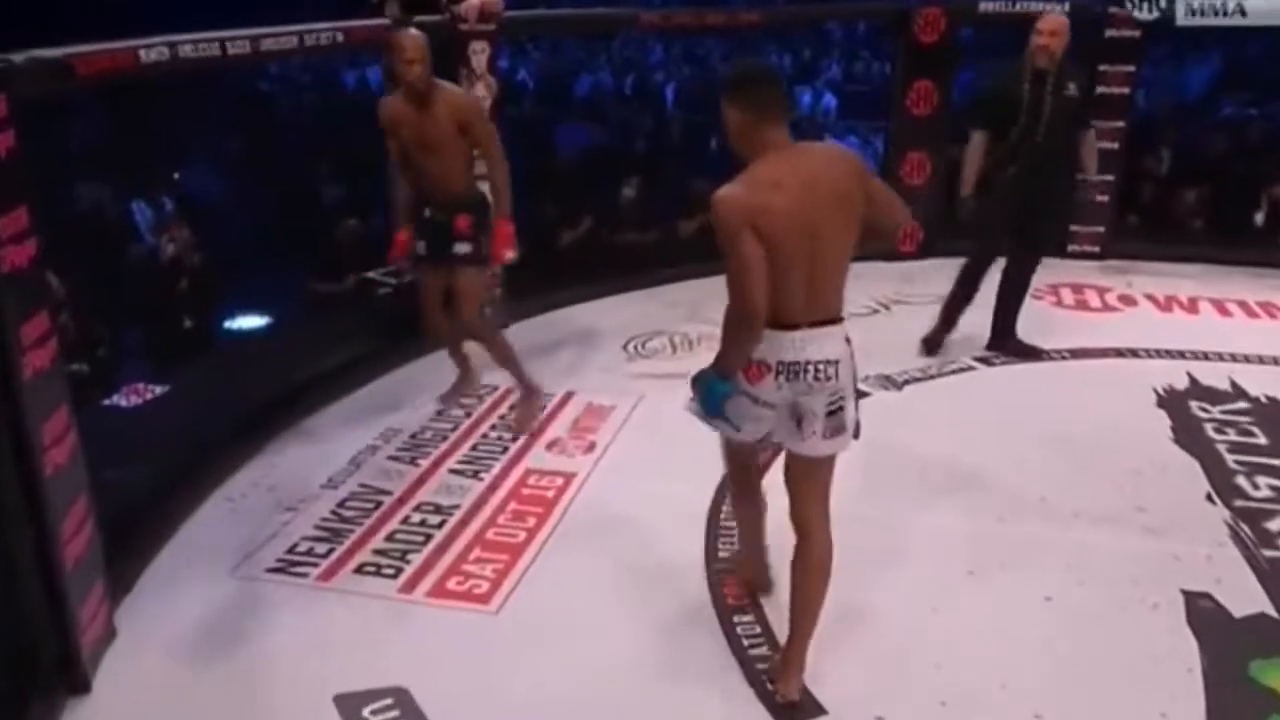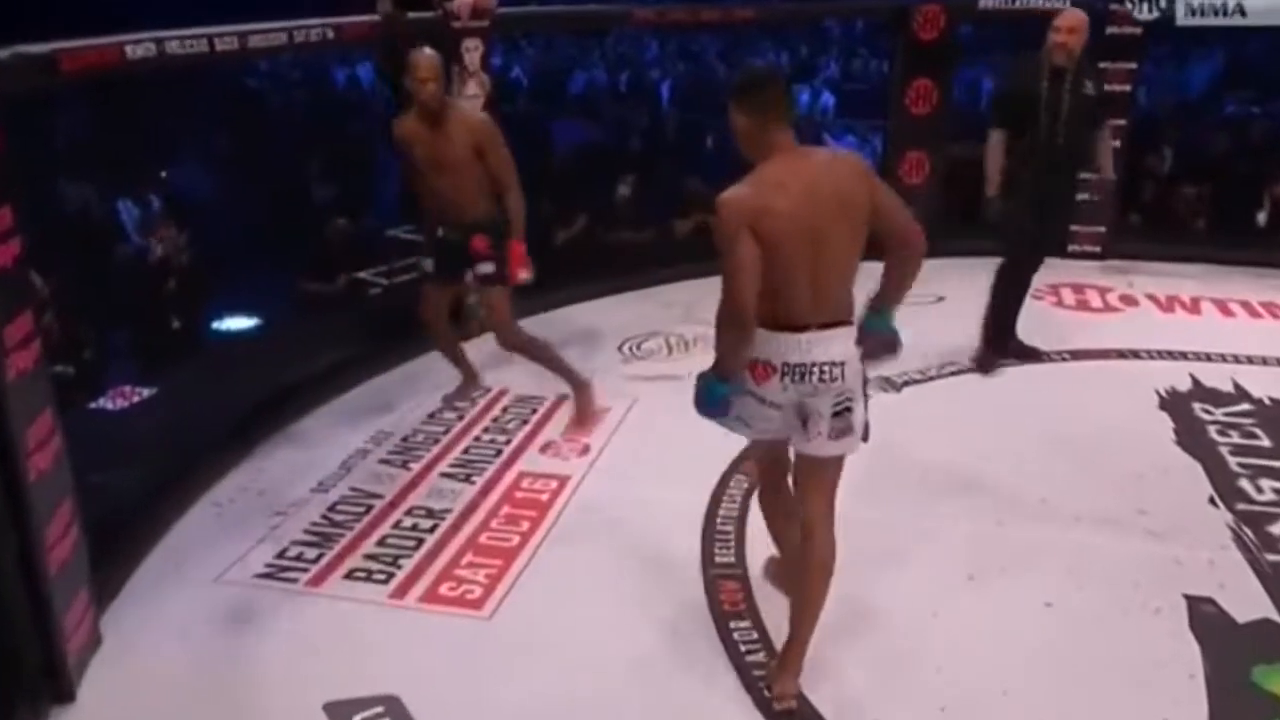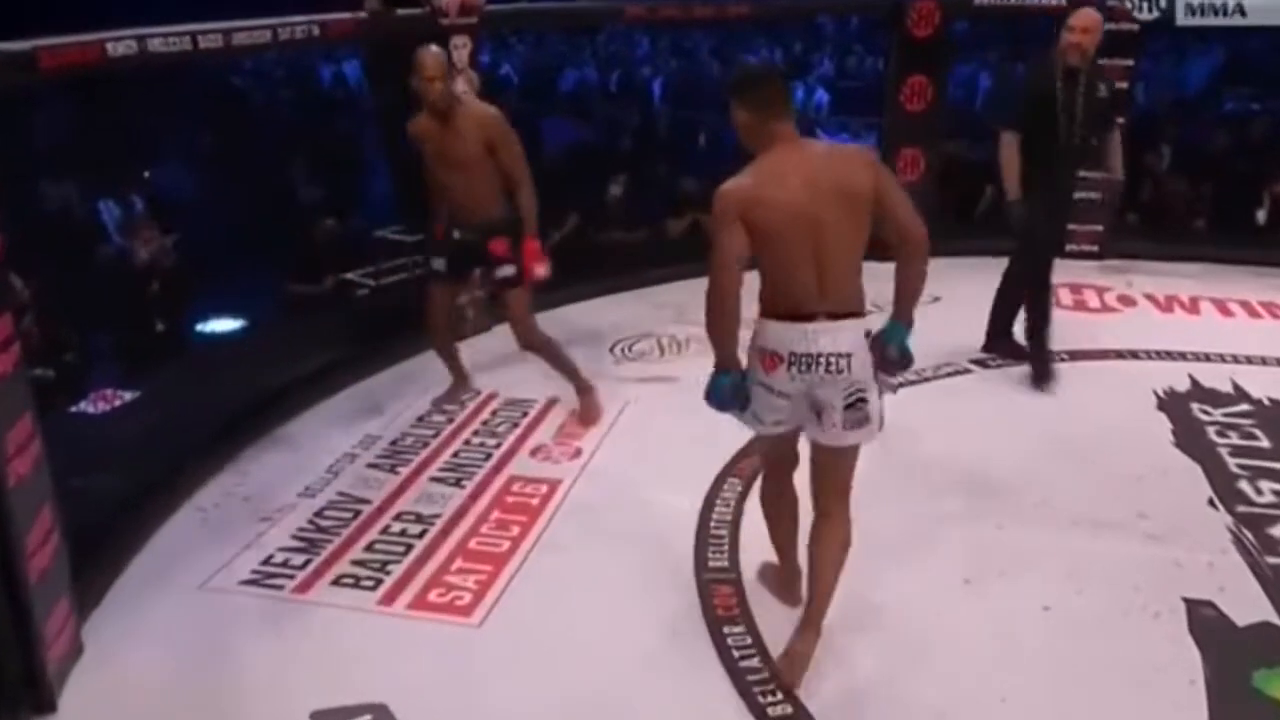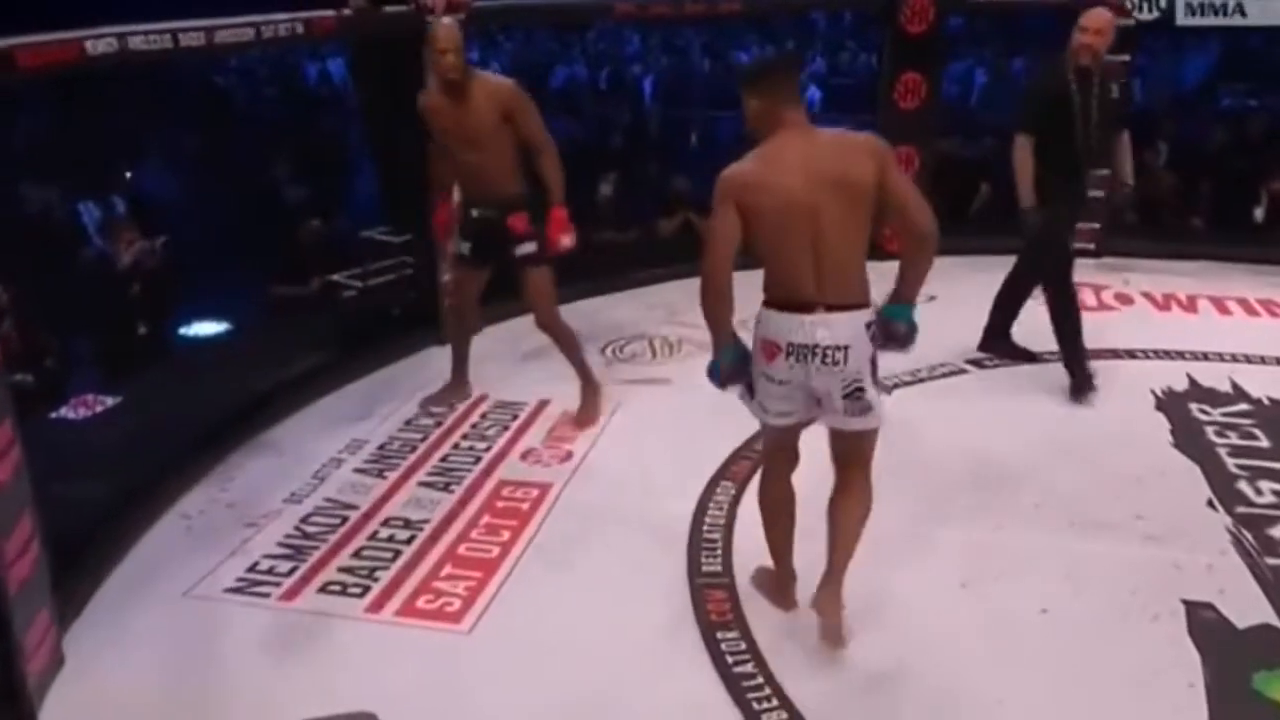
dt=0.1s
person 1, frame 1
left shoulder: (736, 201)
right shoulder: (842, 164)
left elbow: (751, 308)
right elbow: (901, 226)
left wrist: (719, 371)
left hip: (765, 354)
right hip: (828, 353)
left knee: (741, 468)
right knee: (811, 509)
left ankle: (756, 569)
right ankle: (792, 663)
person 1, frame 2
left shoulder: (740, 203)
right shoulder: (852, 170)
left elbow: (741, 309)
right elbow: (911, 245)
left wrist: (720, 373)
right wrist: (880, 313)
left hip: (772, 354)
right hip: (838, 353)
left knee: (772, 474)
right knee: (817, 509)
left ankle: (789, 568)
right ankle: (789, 666)
person 1, frame 3
left shoulder: (737, 194)
right shoulder: (858, 162)
left elbow: (724, 297)
right elbow: (915, 244)
left wrist: (725, 368)
right wrist: (899, 327)
left hip: (781, 343)
right hip: (849, 341)
left knee: (777, 468)
right knee: (832, 494)
left ankle: (788, 576)
right ankle: (807, 634)
person 1, frame 4
left shoulder: (739, 179)
right shoulder: (868, 151)
left elbow: (715, 279)
right elbow: (924, 232)
left wrist: (724, 347)
right wrist: (902, 304)
left hip: (782, 333)
right hip: (851, 331)
left knee: (778, 463)
right knee: (854, 470)
left ankle: (783, 580)
right ankle: (831, 586)
person 2, frame 1
left shoulder: (461, 103)
right shoulder: (389, 110)
left elbow: (497, 162)
right elbow: (400, 170)
left wrist: (504, 224)
right wrist: (402, 227)
left hip: (467, 213)
right hip: (430, 213)
left knee: (470, 318)
right knee: (430, 307)
left ankle: (527, 387)
right ankle: (466, 372)
person 2, frame 2
left shoulder: (477, 125)
right shoulder: (405, 130)
left elbow: (511, 186)
left wrist: (517, 247)
left hip: (483, 234)
right hip: (444, 232)
left knee: (507, 335)
right knee: (432, 318)
left ankle: (577, 384)
right ankle: (470, 377)
person 2, frame 3
left shoulder: (487, 120)
right shoulder: (418, 128)
left elbow: (522, 182)
left wrist: (533, 244)
left hip: (499, 234)
right hip: (455, 233)
left knee: (527, 337)
right knee: (436, 319)
left ankle: (584, 388)
right ankle: (461, 381)
person 2, frame 4
left shoulder: (503, 91)
right shoulder: (429, 104)
left elbow: (545, 149)
left wrist: (559, 212)
right wrist: (443, 209)
left hip: (516, 212)
right hip: (473, 212)
left knee: (546, 316)
right knee: (459, 305)
left ankle: (589, 385)
right ankle: (458, 380)
person 3, frame 1
left shoulder: (1073, 85)
right shoulder: (1007, 81)
left elbow: (1084, 132)
right elbow: (979, 137)
left wrist: (1091, 179)
right wrist: (967, 190)
left hip: (1049, 189)
right hip: (1003, 184)
left knee: (1025, 261)
right knee: (984, 255)
left ankle: (1003, 335)
right ankle: (945, 323)
person 3, frame 2
left shoulder: (1087, 82)
right shoulder: (1023, 78)
left elbow: (1098, 131)
right elbow: (998, 135)
left wrist: (1107, 179)
right wrist: (992, 191)
left hip: (1059, 187)
right hip: (1021, 185)
left knee: (1031, 261)
right knee: (1019, 259)
left ankle: (1003, 336)
right ankle: (992, 340)
person 3, frame 3
left shoulder: (1099, 84)
right shoulder: (1037, 79)
left elbow: (1109, 132)
right elbow: (1010, 138)
left wrist: (1116, 177)
right wrist: (1013, 196)
left hip: (1062, 187)
right hip: (1033, 188)
left knee: (1027, 263)
right knee: (1037, 265)
left ankle: (999, 335)
right ankle: (1039, 353)
person 3, frame 4
left shoulder: (1111, 85)
right shoulder: (1048, 81)
left elbow: (1119, 133)
right elbow: (1023, 144)
left wrist: (1126, 182)
right wrist: (1028, 203)
left hip: (1075, 190)
right hip: (1047, 193)
left knee: (1033, 266)
right knee: (1059, 273)
left ankle: (995, 335)
right ankle: (1077, 366)
